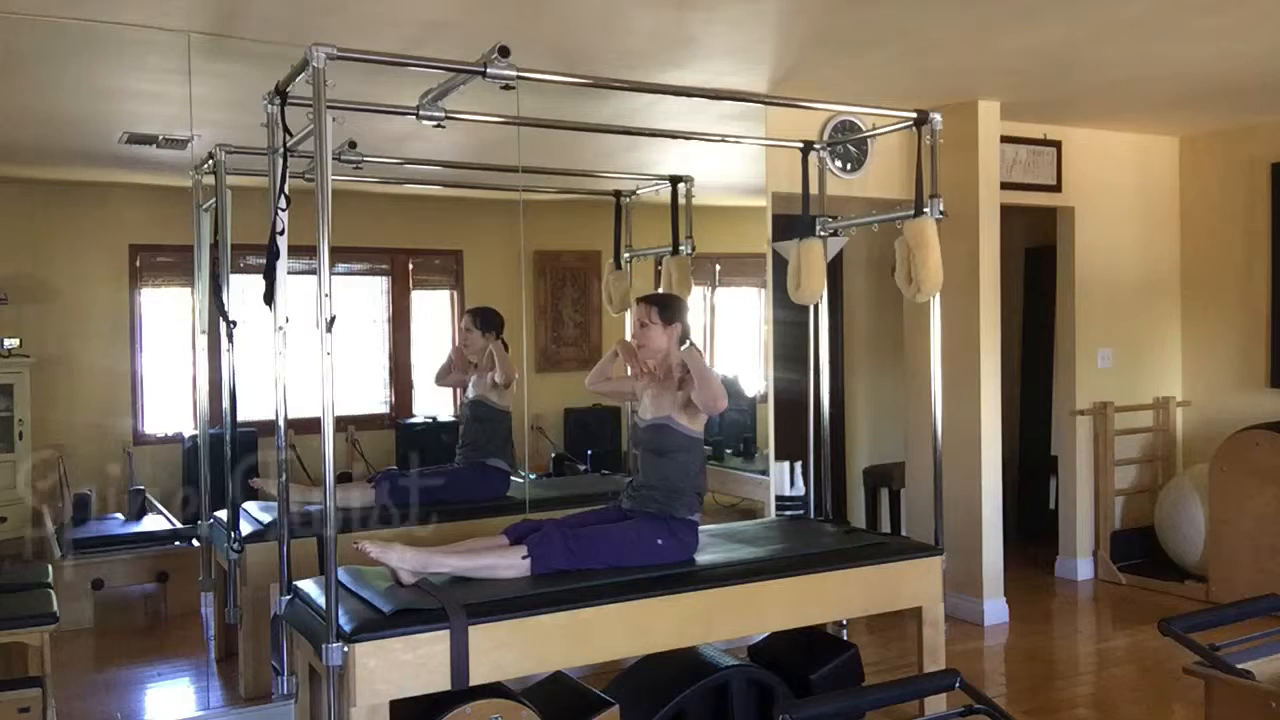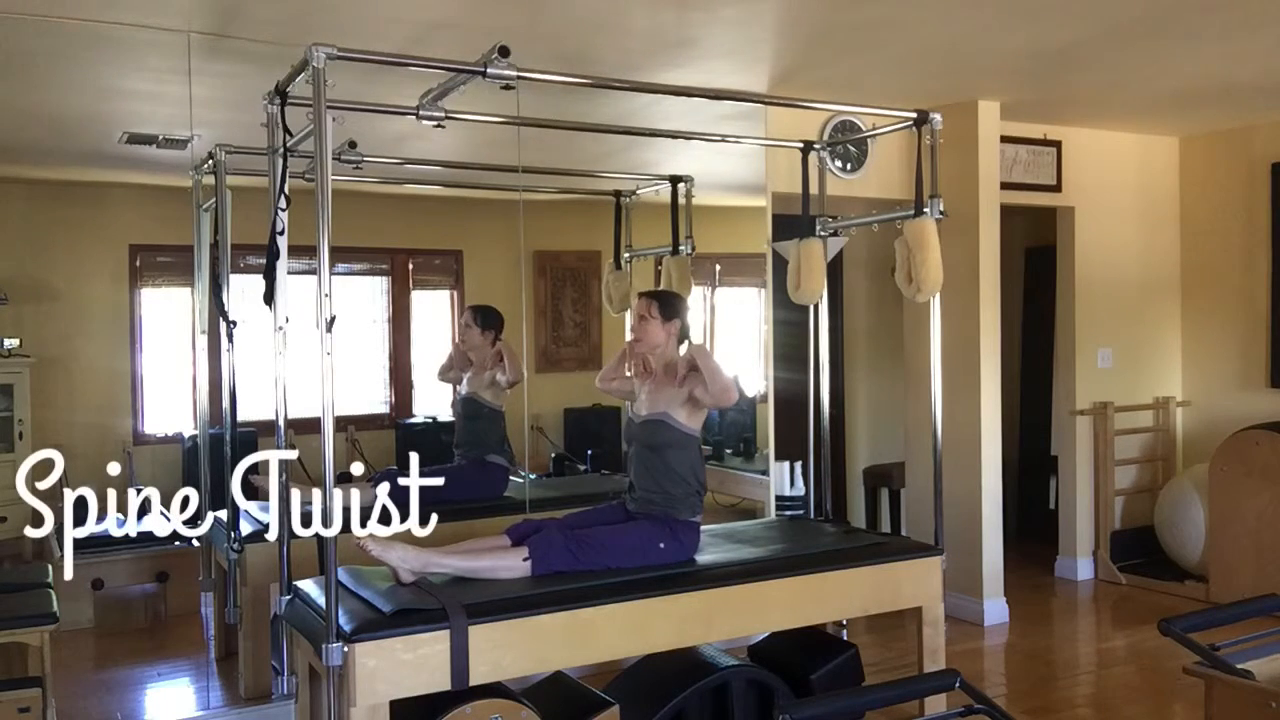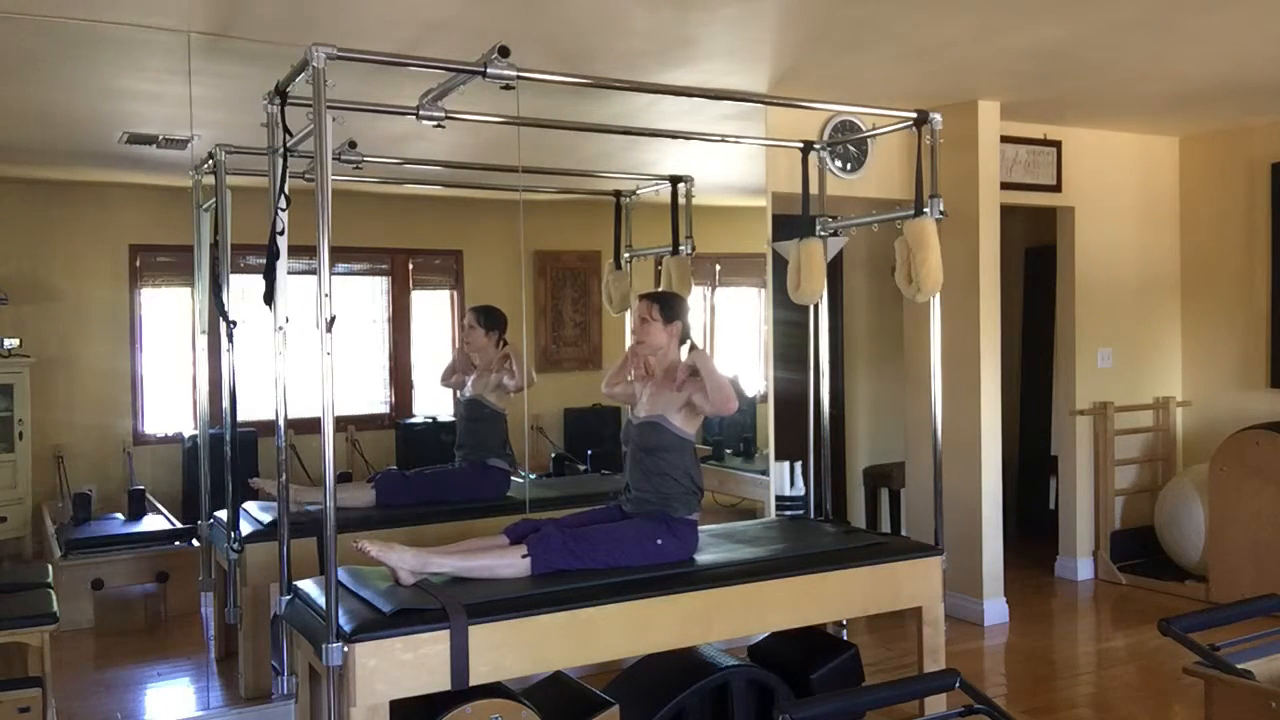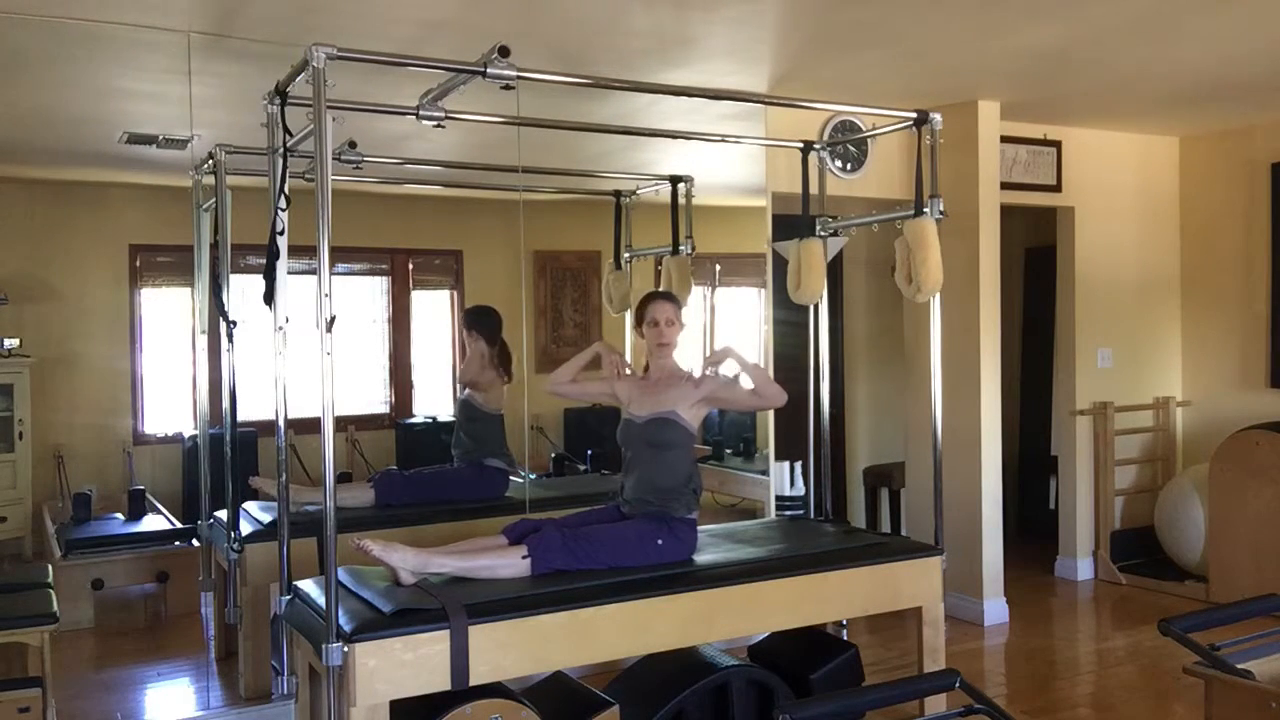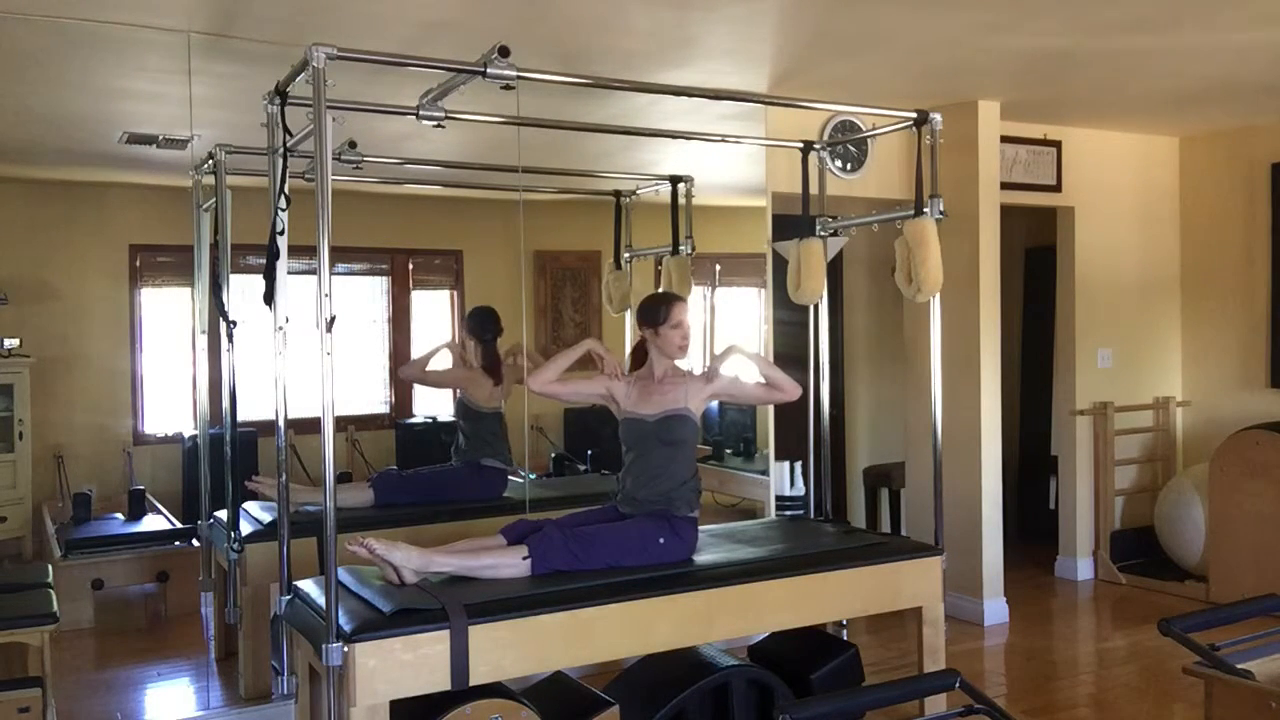
dt=1s
person 1, frame 1
left shoulder: (689, 386)
right shoulder: (647, 383)
left elbow: (718, 403)
right elbow: (594, 384)
left wrist: (691, 357)
right wrist: (618, 350)
left hip: (672, 528)
right hip: (634, 510)
left knee: (558, 546)
right knee: (533, 531)
left ankle: (423, 562)
right ankle: (421, 560)
person 1, frame 2
left shoulder: (690, 385)
right shoulder: (645, 382)
left elbow: (727, 395)
right elbow: (604, 382)
left wrist: (699, 353)
right wrist: (627, 351)
left hip: (672, 530)
right hip: (635, 511)
left knee: (557, 549)
right knee: (537, 531)
left ankle: (423, 562)
right ankle: (421, 558)
person 1, frame 3
left shoulder: (688, 389)
right shoulder: (646, 386)
left elbow: (727, 404)
right elbow: (608, 387)
left wrist: (701, 359)
right wrist: (631, 354)
left hip: (669, 528)
right hip: (631, 512)
left knee: (556, 547)
right knee: (533, 530)
left ankle: (422, 563)
right ankle: (419, 559)
person 1, frame 4
left shoulder: (699, 388)
right shoulder: (627, 387)
left elbow: (776, 398)
right elbow: (556, 384)
left wrist: (733, 355)
right wrist: (596, 350)
left hip: (669, 529)
right hip: (628, 513)
left knee: (555, 548)
right knee: (532, 530)
left ankle: (424, 563)
right ankle: (419, 561)
person 1, frame 5
left shoulder: (700, 385)
right shoulder: (619, 387)
left elbow: (790, 392)
right elbow: (538, 383)
left wrist: (742, 353)
right wrist: (589, 346)
left hip: (671, 527)
right hip: (625, 512)
left knee: (557, 547)
right knee: (530, 530)
left ankle: (423, 562)
right ankle: (419, 562)
person 2, frame 1
left shoulder: (496, 377)
right shoulder: (475, 376)
left elbow: (507, 377)
right elbow: (440, 379)
left wrist: (496, 346)
right wrist: (455, 353)
left hip: (489, 474)
right hip: (469, 468)
left knee: (403, 487)
right knee: (391, 480)
left ankle: (304, 495)
right ankle: (304, 492)
person 2, frame 2
left shoulder: (494, 375)
right shoulder: (471, 373)
left elbow: (515, 376)
right elbow: (442, 374)
left wrist: (503, 347)
right wrist: (456, 350)
left hip: (487, 472)
right hip: (468, 467)
left knee: (401, 487)
right knee: (392, 481)
left ankle: (303, 494)
right ankle: (303, 492)
person 2, frame 3
left shoulder: (499, 376)
right shoulder: (475, 376)
left elbow: (523, 381)
right elbow: (445, 380)
left wrist: (510, 352)
right wrist: (459, 355)
left hip: (489, 474)
right hip: (468, 468)
left knee: (402, 487)
right knee: (390, 480)
left ankle: (301, 496)
right ankle: (302, 494)
person 2, frame 4
left shoulder: (487, 377)
right shoulder: (487, 372)
left elbow: (465, 378)
left wrist: (478, 350)
left hip: (486, 475)
right hip: (472, 468)
left knee: (399, 486)
right knee: (393, 479)
left ankle: (299, 496)
right ankle: (301, 493)
person 2, frame 5
left shoulder: (468, 376)
right shoulder: (507, 373)
left elbow: (406, 372)
left wrist: (443, 348)
right wrist: (519, 352)
left hip: (483, 476)
right hip: (484, 471)
left knee: (395, 487)
right knee: (393, 480)
left ankle: (297, 496)
right ankle: (303, 493)
